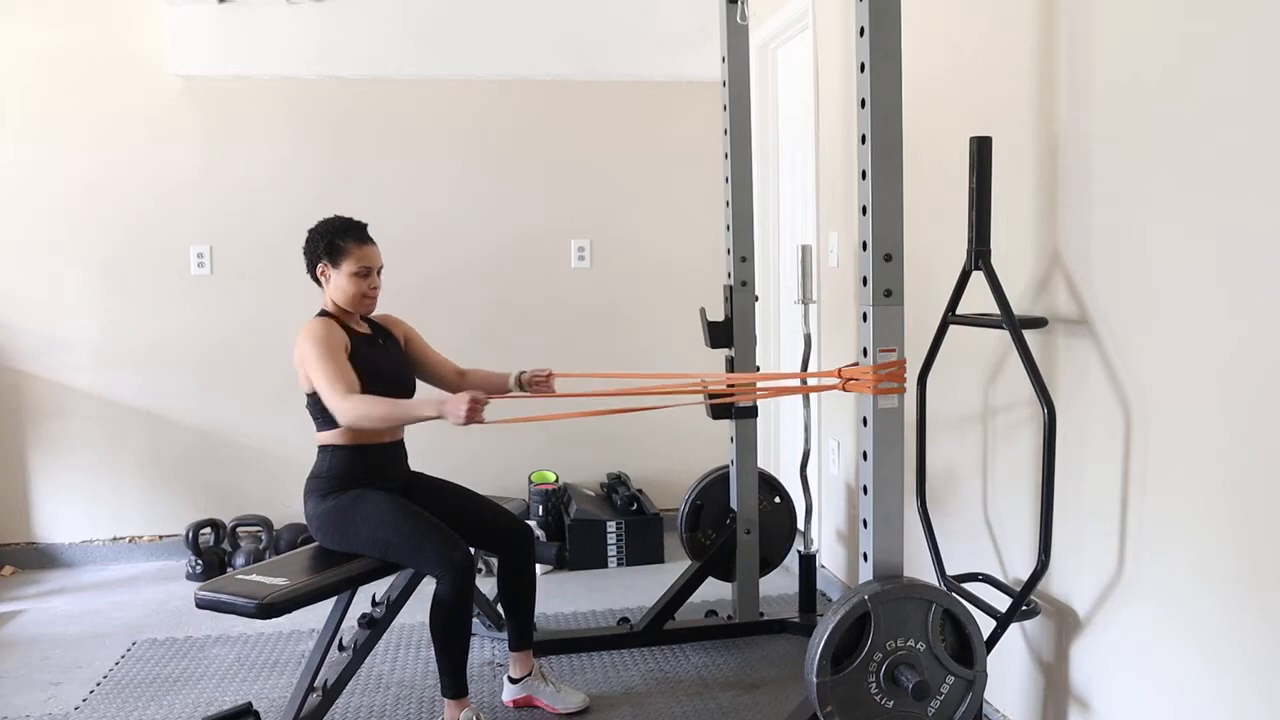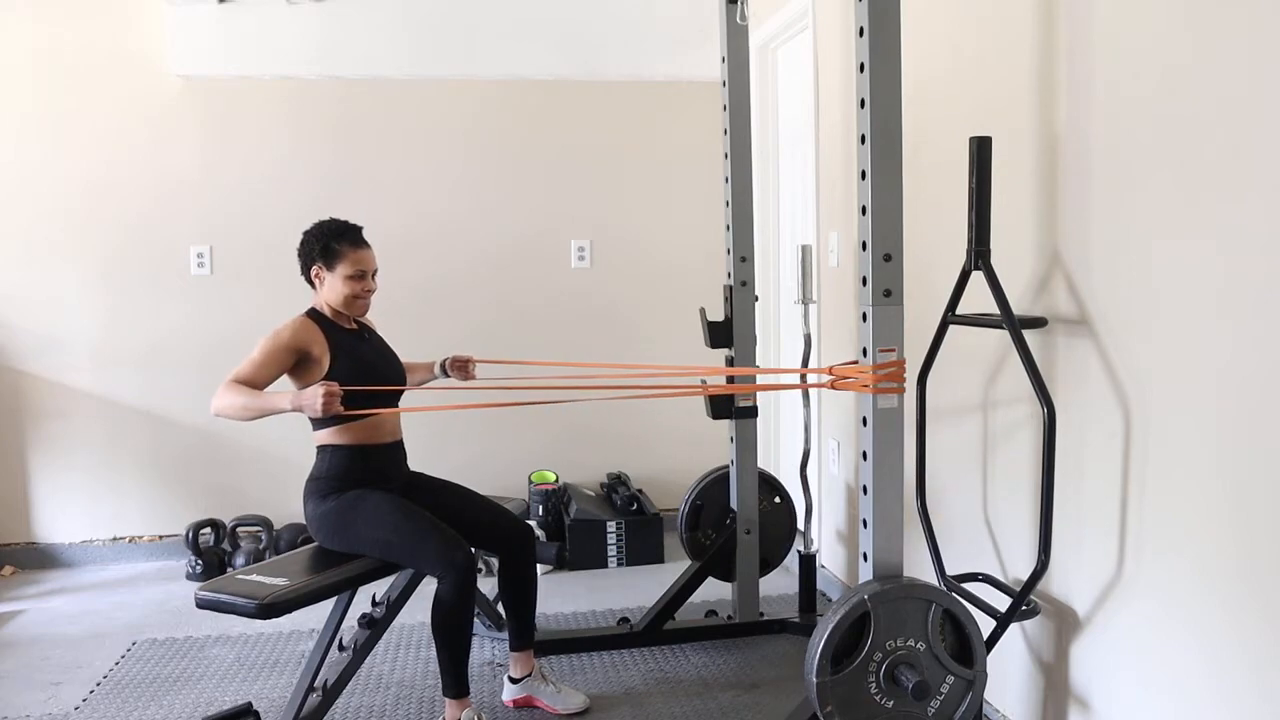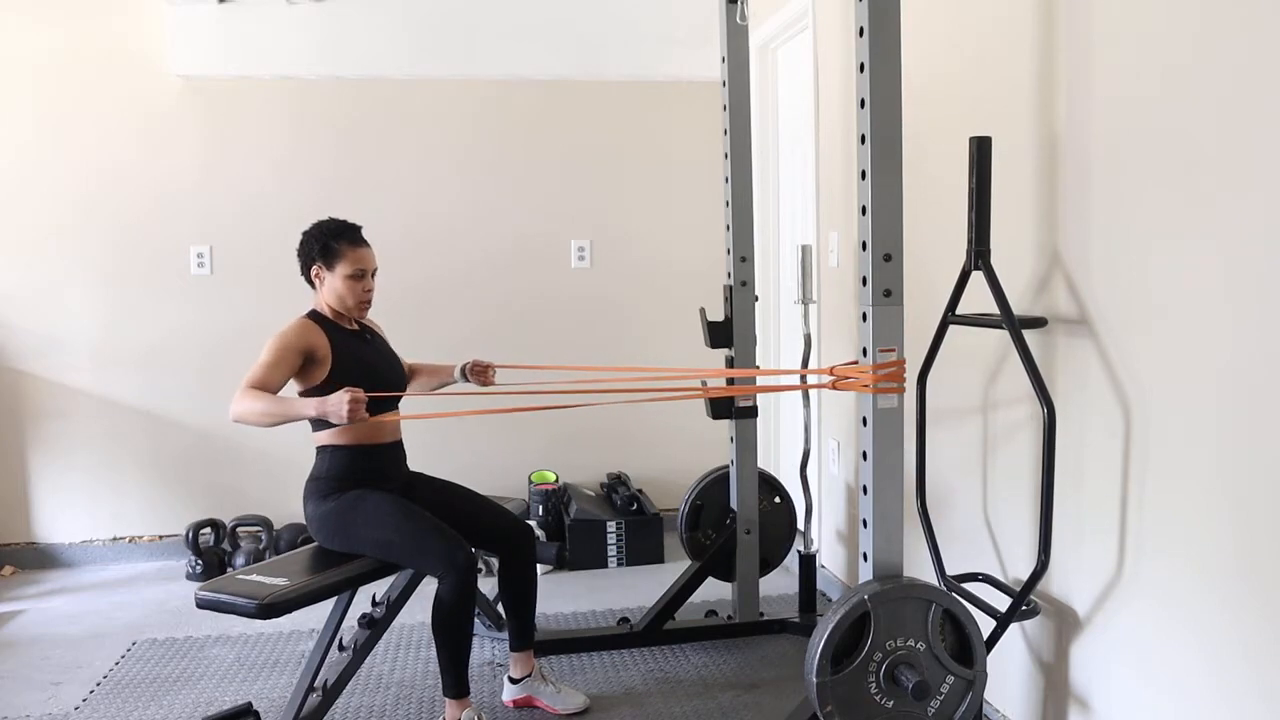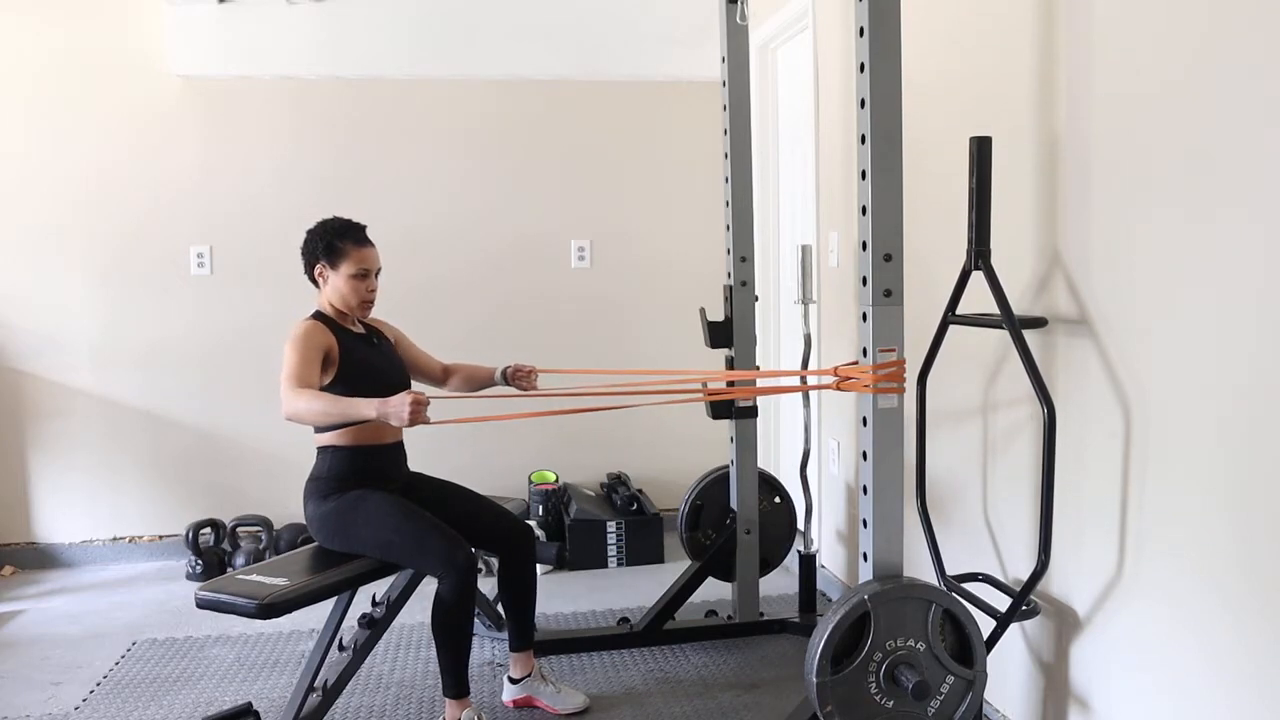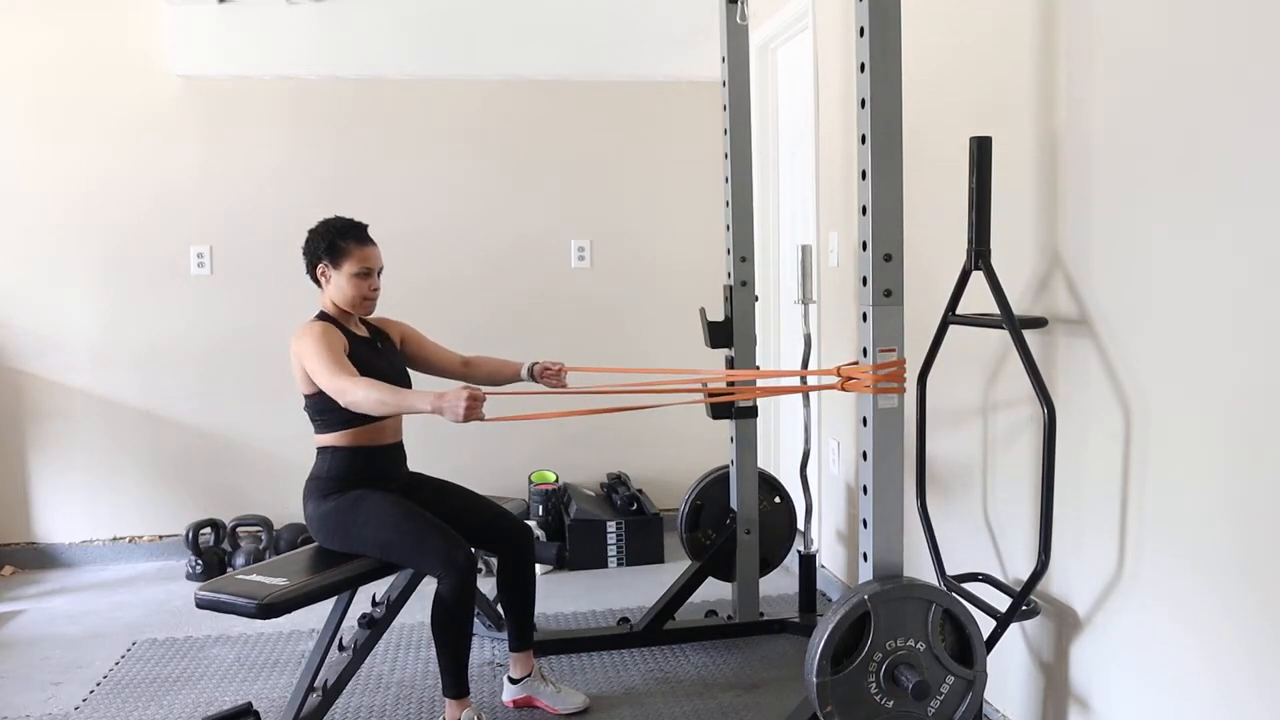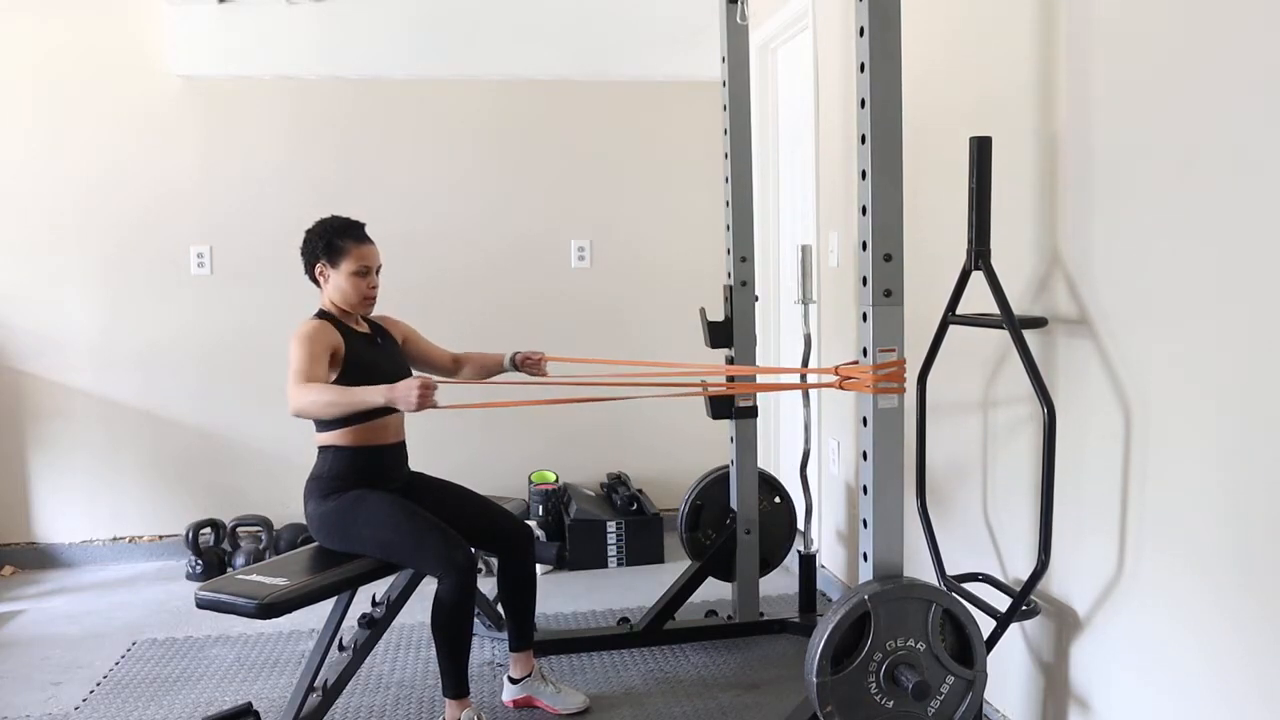
dt=0.7s
person 1, frame 1
left shoulder: (391, 328)
right shoulder: (321, 334)
left elbow: (456, 378)
right elbow: (350, 411)
left wrist: (514, 382)
right wrist: (439, 408)
left hip: (397, 478)
right hip: (342, 494)
left knee: (515, 536)
right knee: (453, 562)
left ankle: (522, 677)
person 1, frame 2
left shoulder: (363, 328)
right shoulder: (301, 333)
right elbow: (224, 399)
left wrist: (441, 369)
right wrist: (297, 399)
left hip: (397, 479)
right hip: (342, 494)
left knee: (516, 535)
right knee: (456, 562)
left ankle: (522, 676)
person 1, frame 3
left shoulder: (367, 330)
right shoulder: (302, 335)
left elbow: (408, 376)
right elbow: (243, 405)
left wrist: (460, 372)
right wrist: (321, 405)
left hip: (396, 479)
right hip: (341, 494)
left knee: (516, 535)
right knee: (456, 561)
left ankle: (523, 676)
person 1, frame 4
left shoulder: (380, 332)
right shoulder: (312, 334)
left elbow: (443, 375)
right elbow: (294, 403)
left wrist: (502, 376)
right wrist: (379, 407)
left hip: (396, 479)
right hip: (342, 494)
left knee: (515, 535)
right knee: (455, 561)
left ankle: (522, 676)
person 1, frame 5
left shoulder: (386, 332)
right shoulder: (315, 337)
left elbow: (461, 365)
right elbow: (351, 392)
left wrist: (529, 371)
right wrist: (436, 403)
left hip: (396, 480)
right hip: (342, 495)
left knee: (515, 535)
right knee: (455, 561)
left ankle: (523, 677)
person 1, frame 6
left shoulder: (387, 329)
right shoulder: (315, 335)
left elbow: (452, 363)
right elbow: (302, 399)
left wrist: (512, 361)
right wrist: (389, 393)
left hip: (397, 480)
right hip: (343, 495)
left knee: (516, 536)
right knee: (456, 562)
left ankle: (523, 677)
